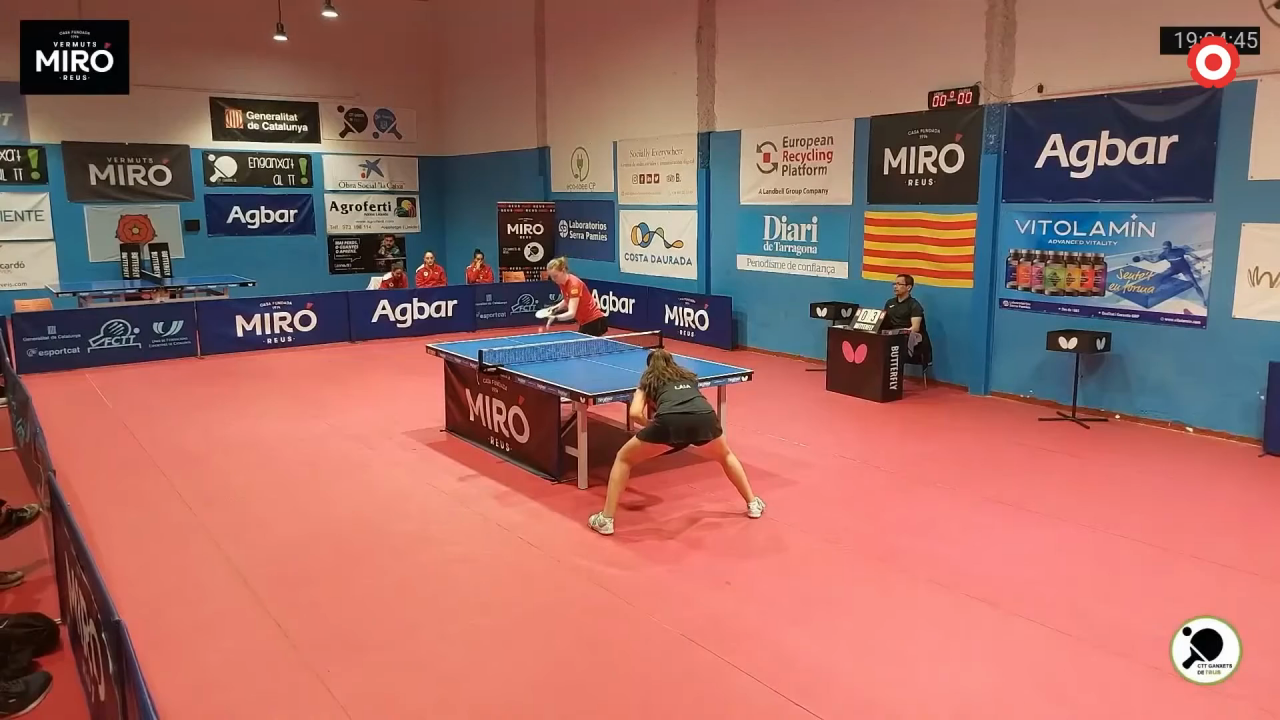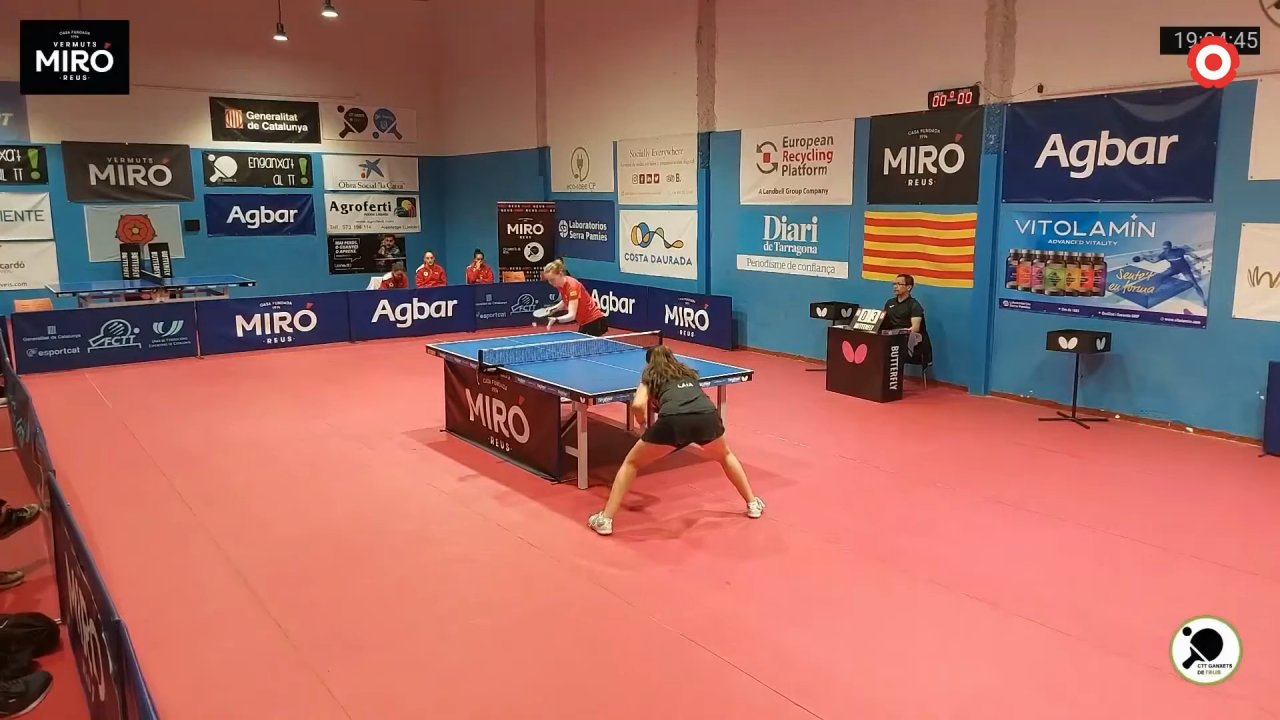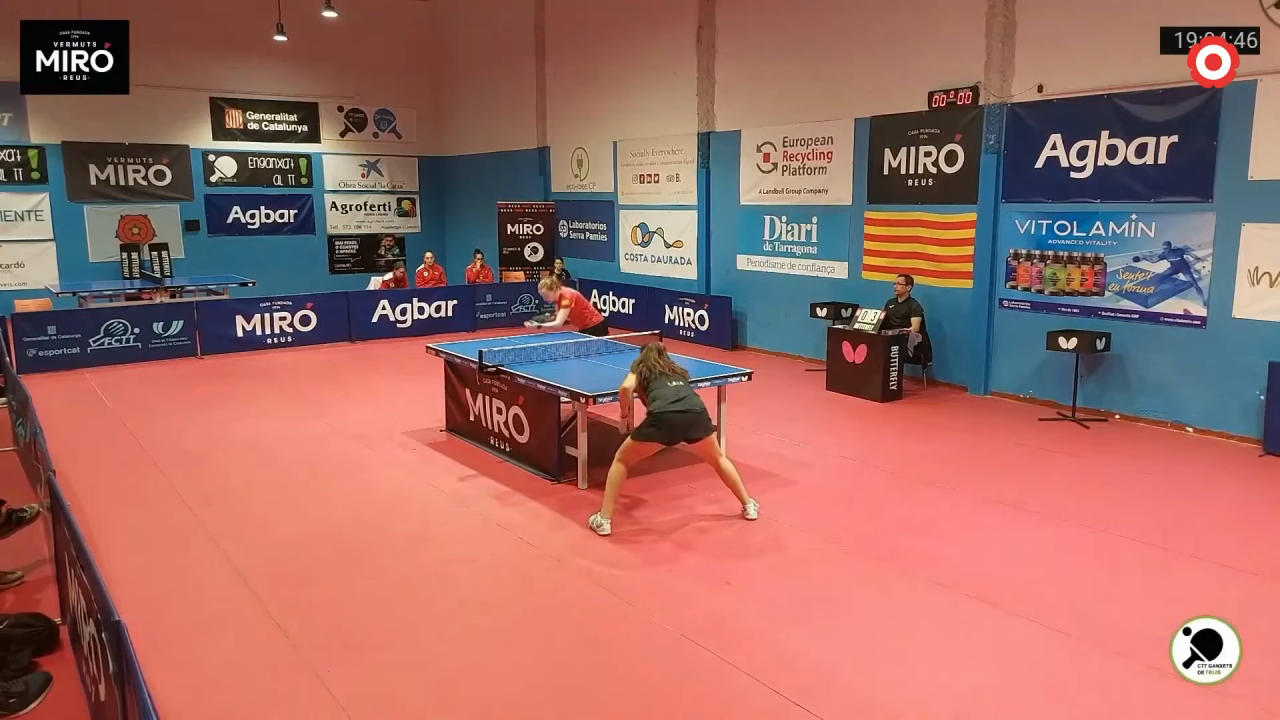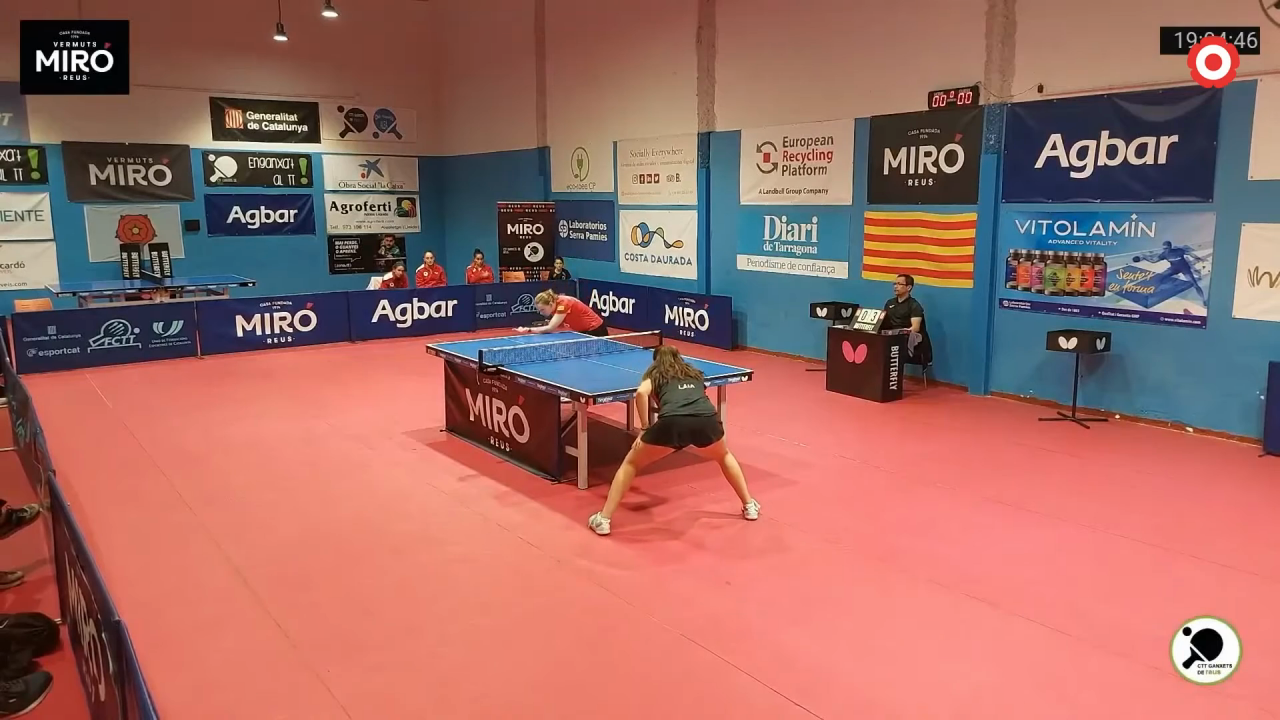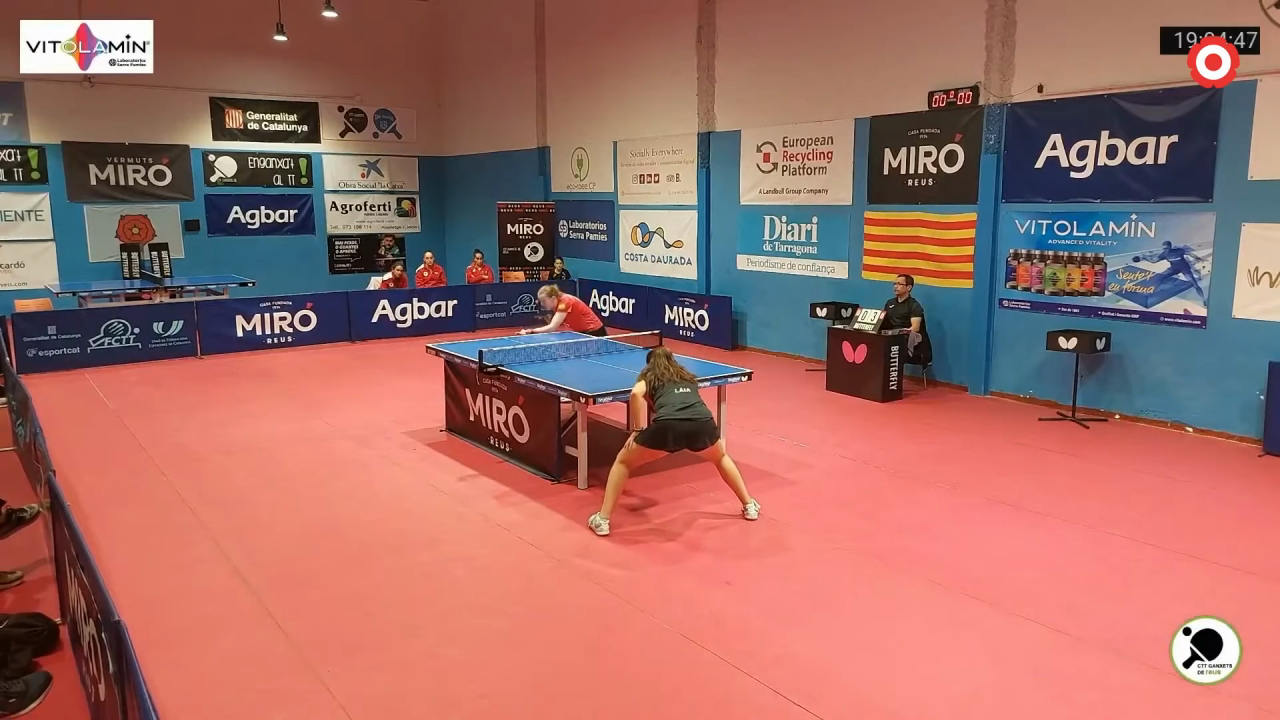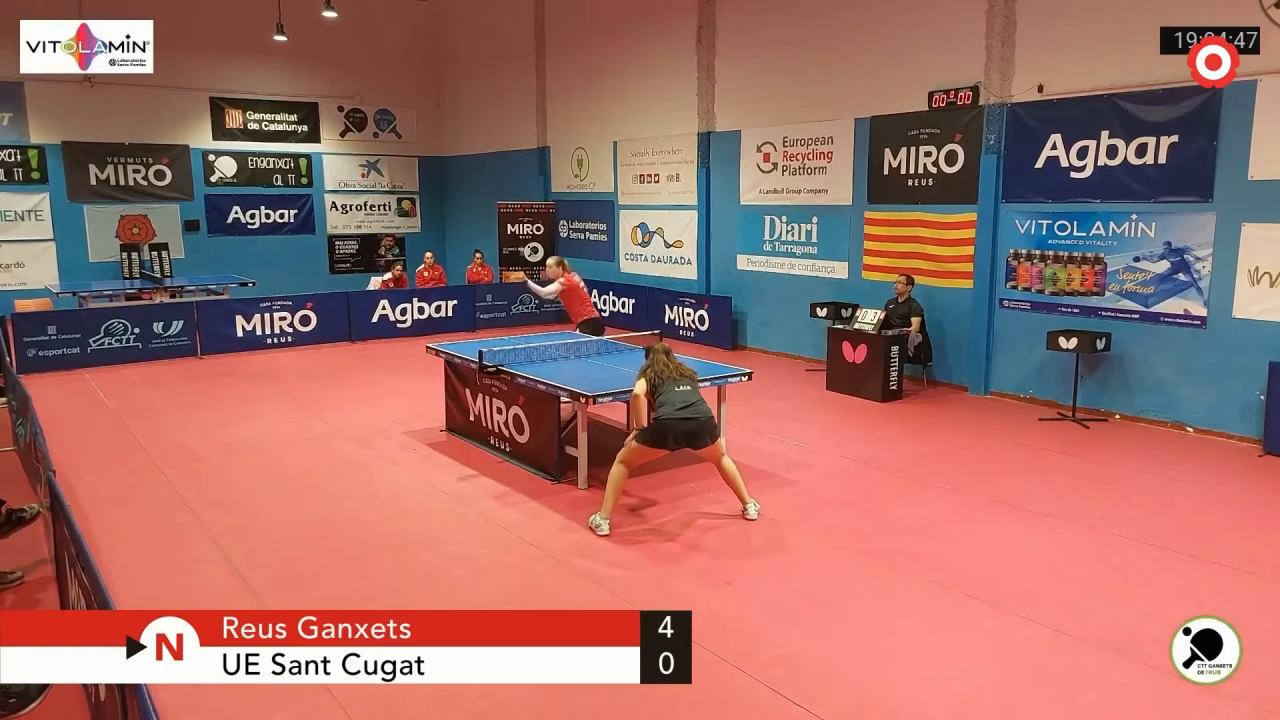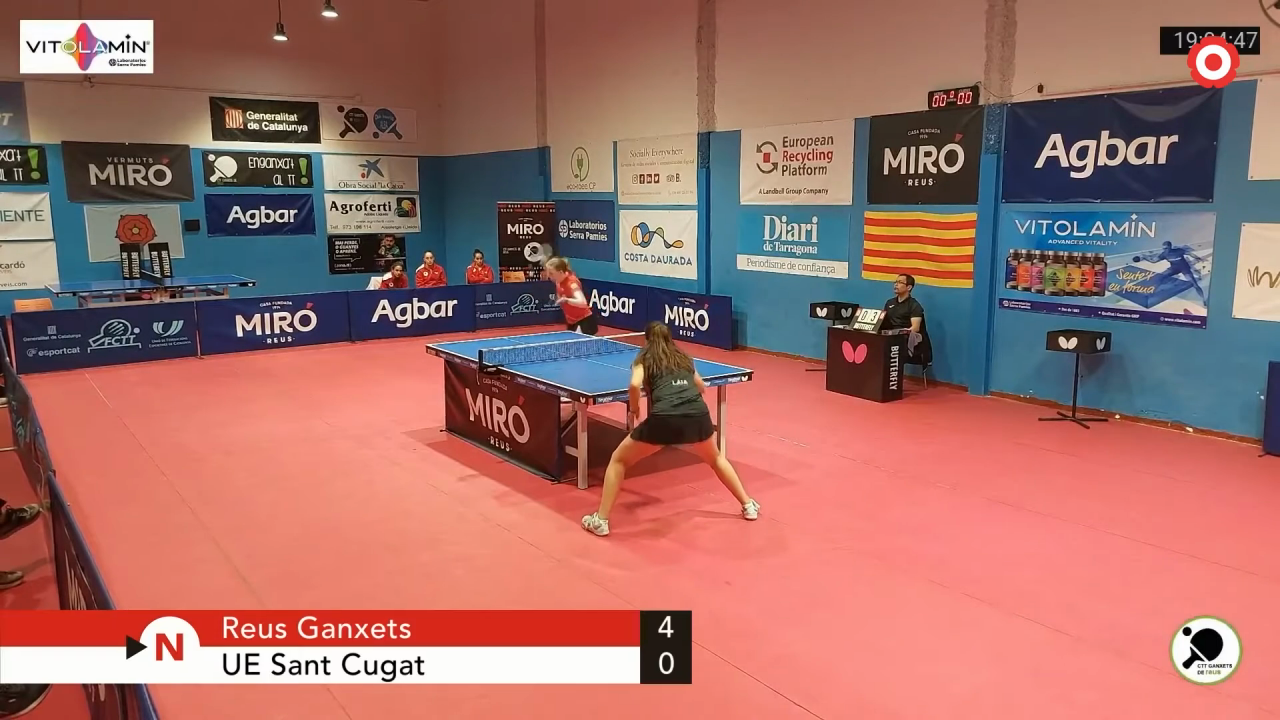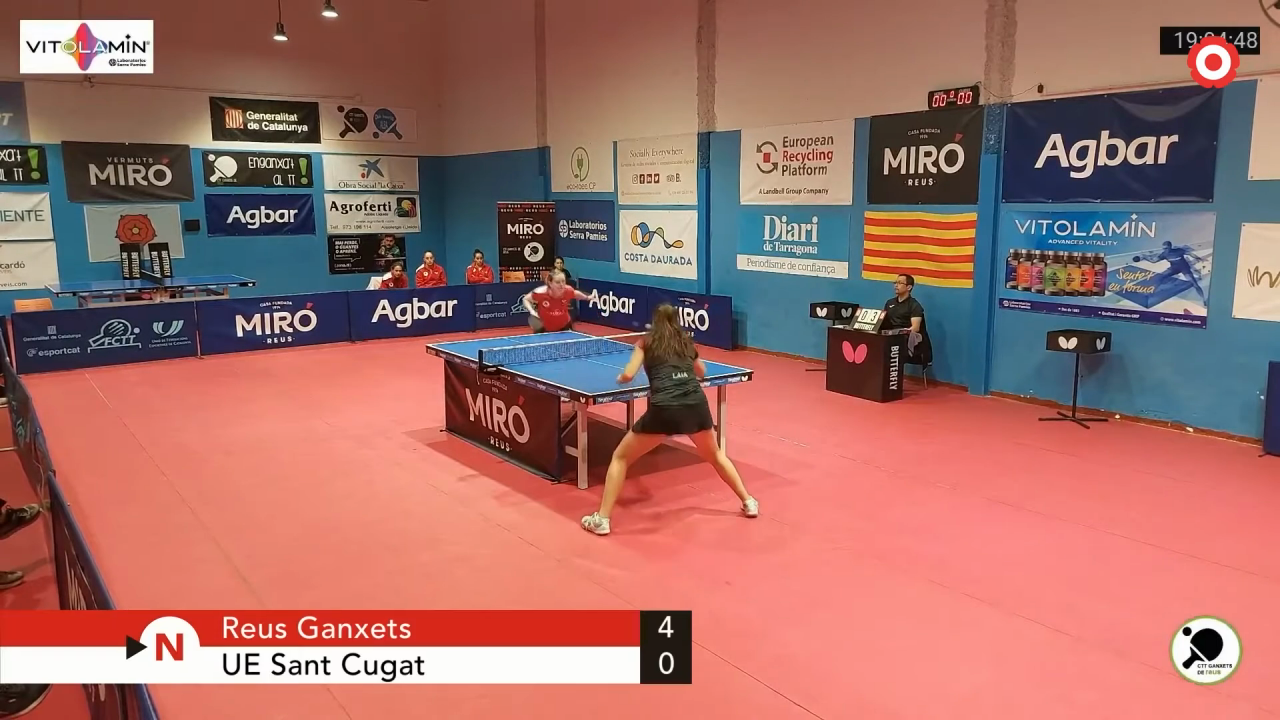
dt=0.4s
person 1, frame 1
left shoulder: (649, 379)
right shoulder: (688, 376)
left elbow: (634, 413)
left wrist: (650, 425)
left hip: (669, 420)
right hip: (704, 417)
left knee: (623, 459)
right knee: (725, 456)
left ankle: (606, 519)
right ankle: (753, 504)
person 1, frame 2
left shoulder: (650, 375)
right shoulder: (688, 372)
left elbow: (638, 404)
left wrist: (642, 422)
left hip: (673, 420)
right hip: (707, 416)
left knee: (631, 463)
right knee: (725, 456)
left ankle: (605, 519)
right ankle: (752, 503)
person 1, frame 3
left shoulder: (640, 368)
right shoulder: (678, 371)
left elbow: (626, 387)
left wrist: (625, 416)
left hip: (663, 417)
right hip: (697, 414)
left knee: (622, 460)
right knee: (717, 459)
left ankle: (604, 520)
right ankle: (748, 505)
person 1, frame 4
left shoulder: (654, 374)
right shoulder: (695, 374)
left elbow: (641, 393)
left wrist: (645, 428)
left hip: (673, 422)
right hip: (706, 419)
left knee: (630, 463)
right knee: (724, 456)
left ankle: (604, 519)
right ankle: (749, 505)
person 1, frame 5
left shoulder: (649, 376)
right shoulder: (687, 377)
left elbow: (636, 393)
left wrist: (638, 430)
left hip: (668, 425)
right hip: (702, 423)
left knee: (623, 462)
right knee: (721, 458)
left ankle: (603, 520)
right ankle: (749, 505)
person 1, frame 6
left shoulder: (648, 373)
right shoulder: (687, 373)
left elbow: (637, 394)
left wrist: (639, 429)
left hip: (668, 424)
right hip: (703, 421)
left knee: (622, 461)
right knee: (720, 457)
left ankle: (603, 520)
right ankle: (748, 505)
person 1, frame 7
left shoulder: (644, 360)
right shoulder: (684, 359)
left elbow: (635, 385)
right elbow: (702, 390)
left wrist: (634, 411)
left hip: (664, 419)
right hip: (698, 415)
left knee: (618, 460)
right knee: (715, 458)
left ankle: (601, 520)
right ankle: (748, 506)
person 1, frame 8
left shoulder: (648, 343)
right shoulder: (686, 344)
left elbow: (627, 375)
right elbow: (699, 373)
left wrist: (620, 378)
left hip: (663, 410)
right hip: (697, 407)
left knee: (620, 458)
right knee: (714, 454)
left ankle: (602, 519)
right ankle: (748, 502)
